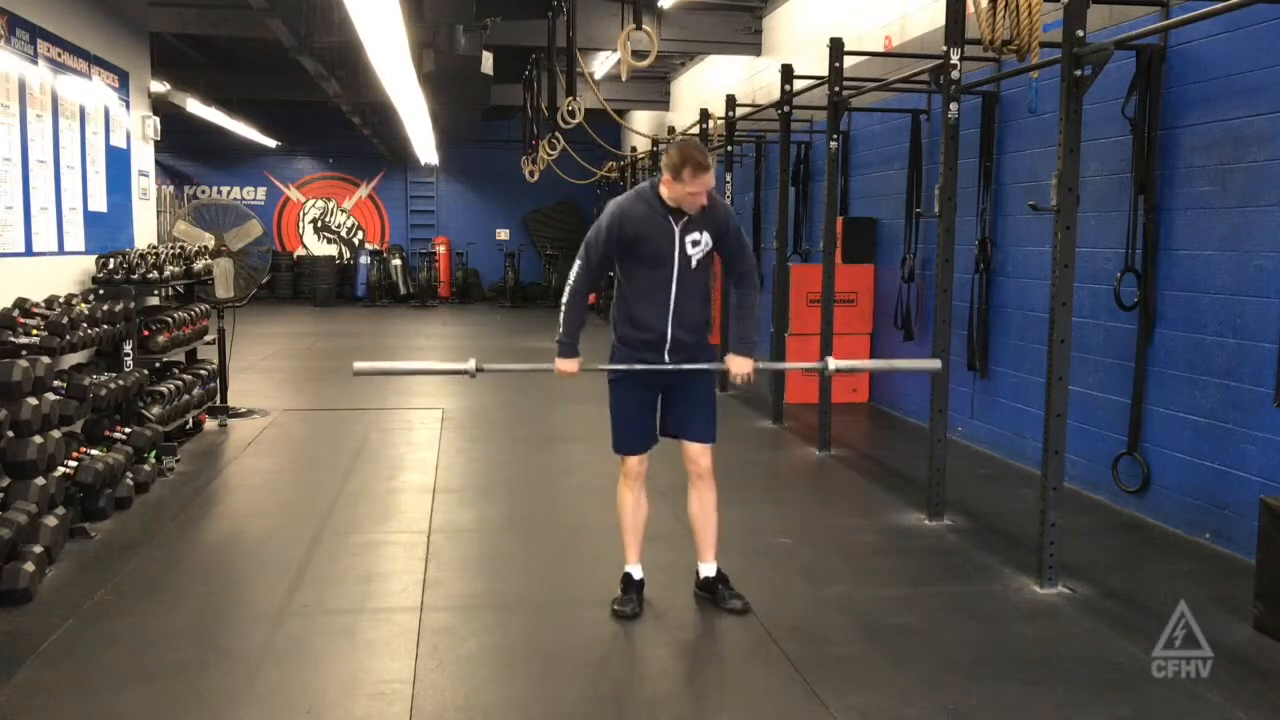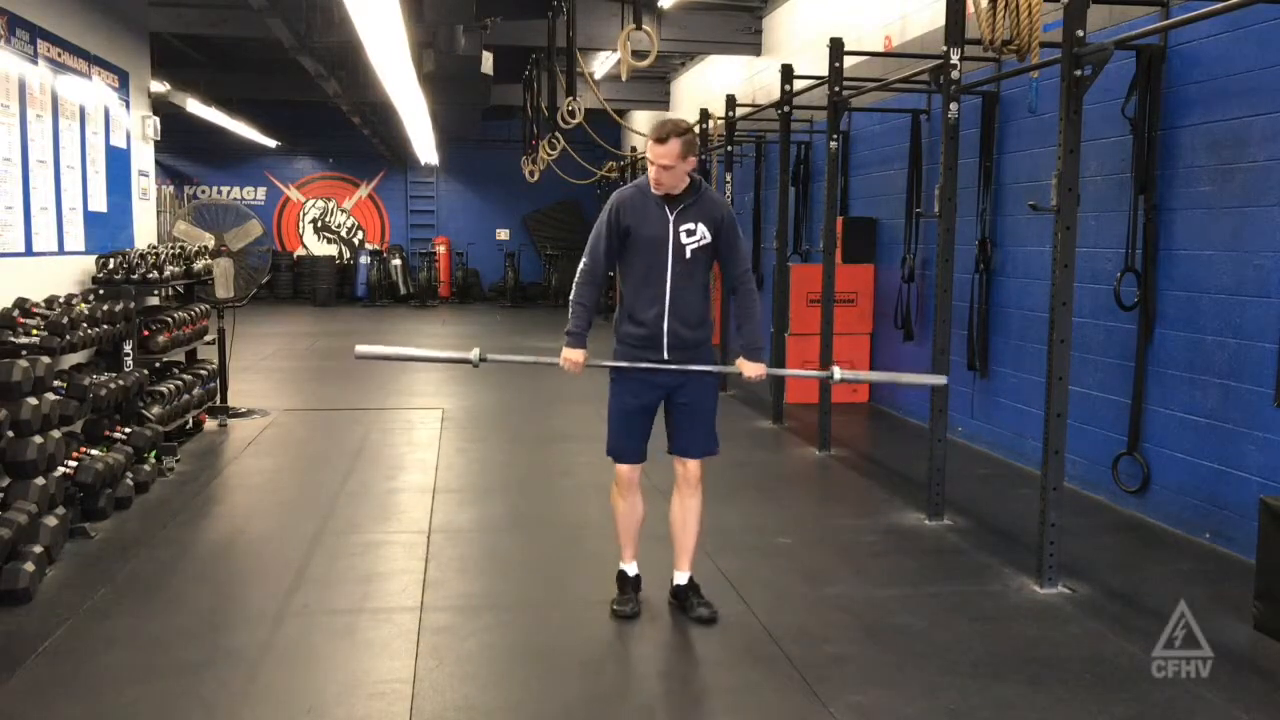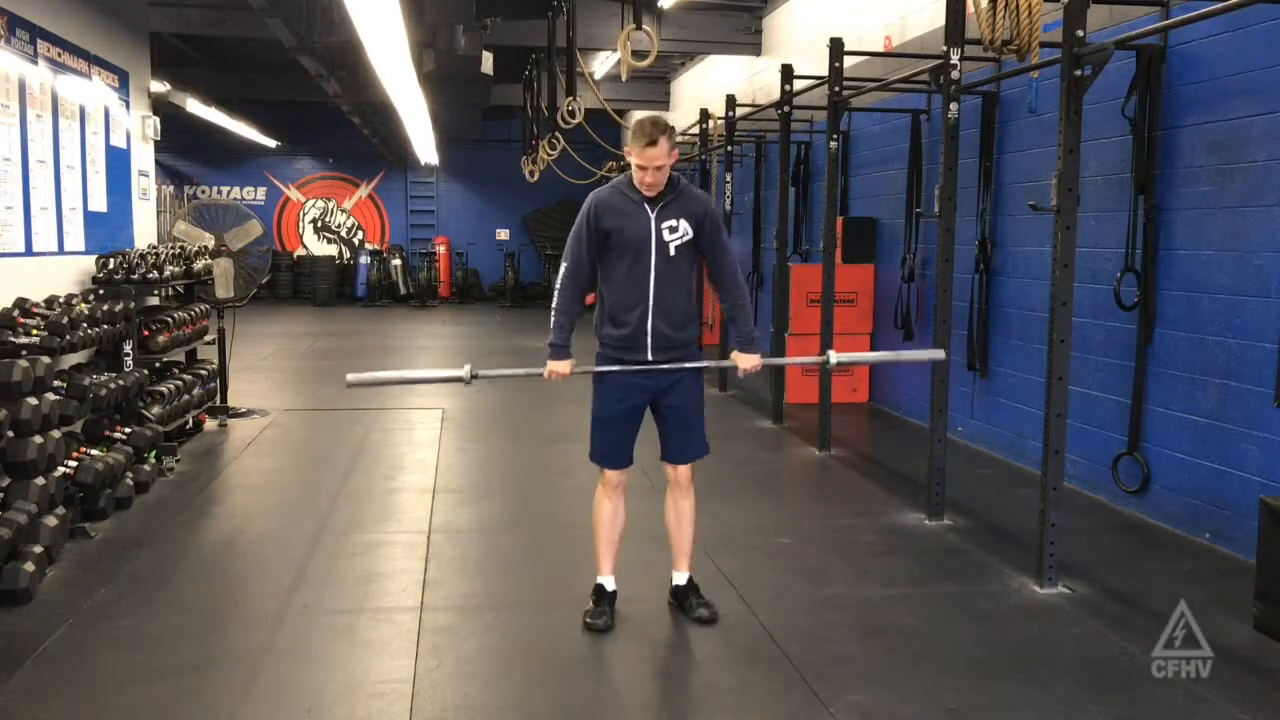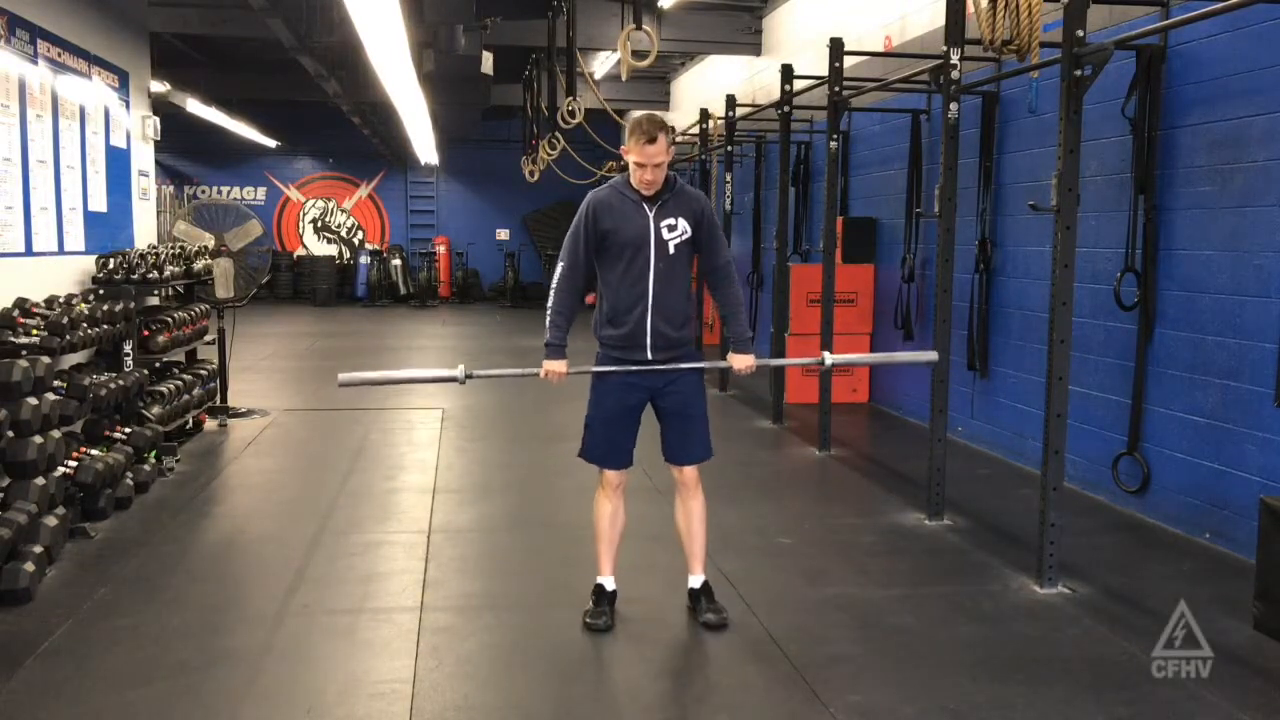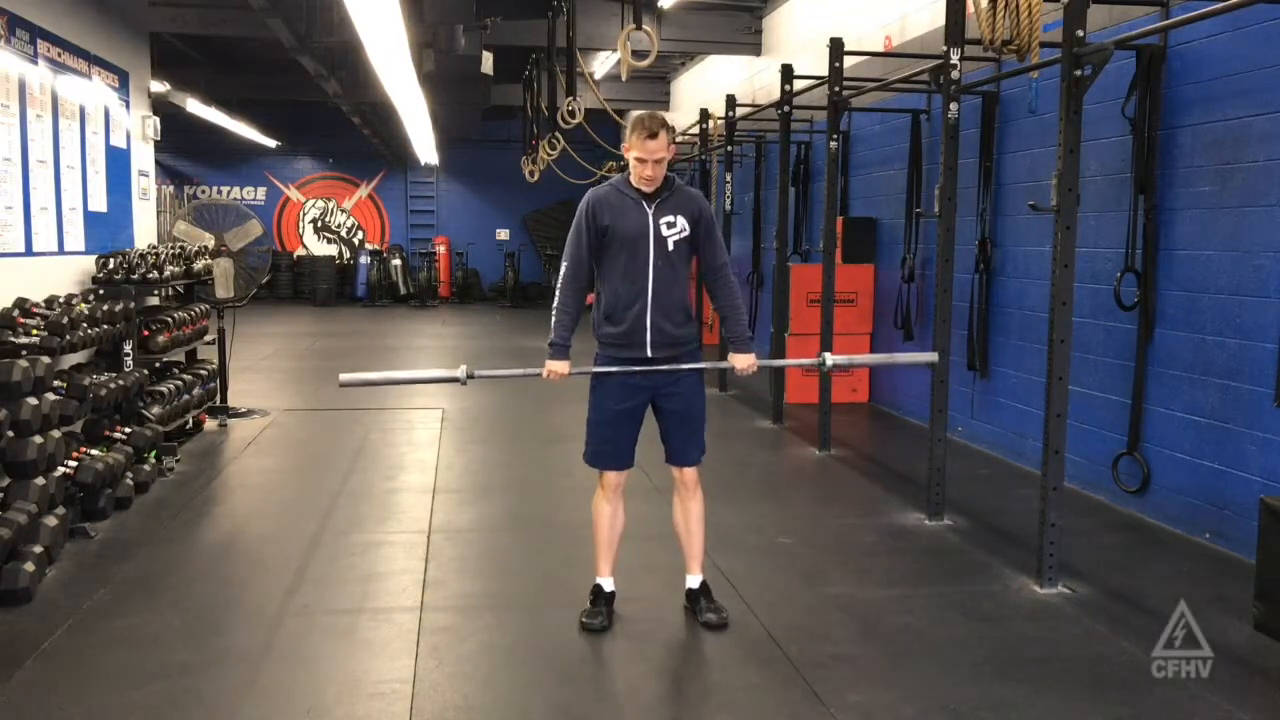
dt=0.5s
person 1, frame 1
left shoulder: (718, 215)
right shoulder: (625, 212)
left elbow: (745, 280)
right elbow: (582, 277)
left wrist: (743, 347)
right wrist: (567, 347)
left hip: (693, 358)
right hip: (632, 360)
left knee: (701, 465)
right knee: (633, 468)
left ankle: (709, 575)
right ankle: (632, 576)
person 1, frame 2
left shoulder: (715, 211)
right shoulder: (625, 203)
left elbow: (741, 283)
right elbow: (591, 273)
left wrist: (751, 351)
right wrist: (576, 338)
left hip: (694, 362)
right hip: (634, 360)
left knee: (689, 473)
right knee: (625, 473)
left ankle: (683, 582)
right ankle: (628, 574)
person 1, frame 3
left shoulder: (697, 206)
right shoulder: (602, 204)
left elbow: (727, 276)
right elbow: (572, 278)
left wrist: (746, 342)
right wrist: (558, 348)
left hip: (681, 363)
right hip: (618, 363)
left knee: (681, 475)
right knee: (612, 477)
left ankle: (682, 583)
right ankle: (604, 587)
person 1, frame 4
left shoulder: (694, 205)
right shoulder: (600, 205)
left elbow: (723, 277)
right elbow: (568, 279)
left wrist: (741, 343)
right wrist: (554, 347)
left hip: (680, 362)
right hip: (617, 362)
left knee: (688, 475)
right knee: (611, 478)
left ankle: (698, 586)
right ankle: (604, 588)
person 1, frame 5
left shoulder: (692, 204)
right shoulder: (599, 203)
left elbow: (719, 277)
right elbow: (573, 279)
left wrist: (741, 343)
right wrist: (559, 347)
left hip: (680, 362)
right hip: (617, 363)
left knee: (687, 475)
right knee: (611, 479)
left ankle: (696, 586)
right ankle: (604, 588)
